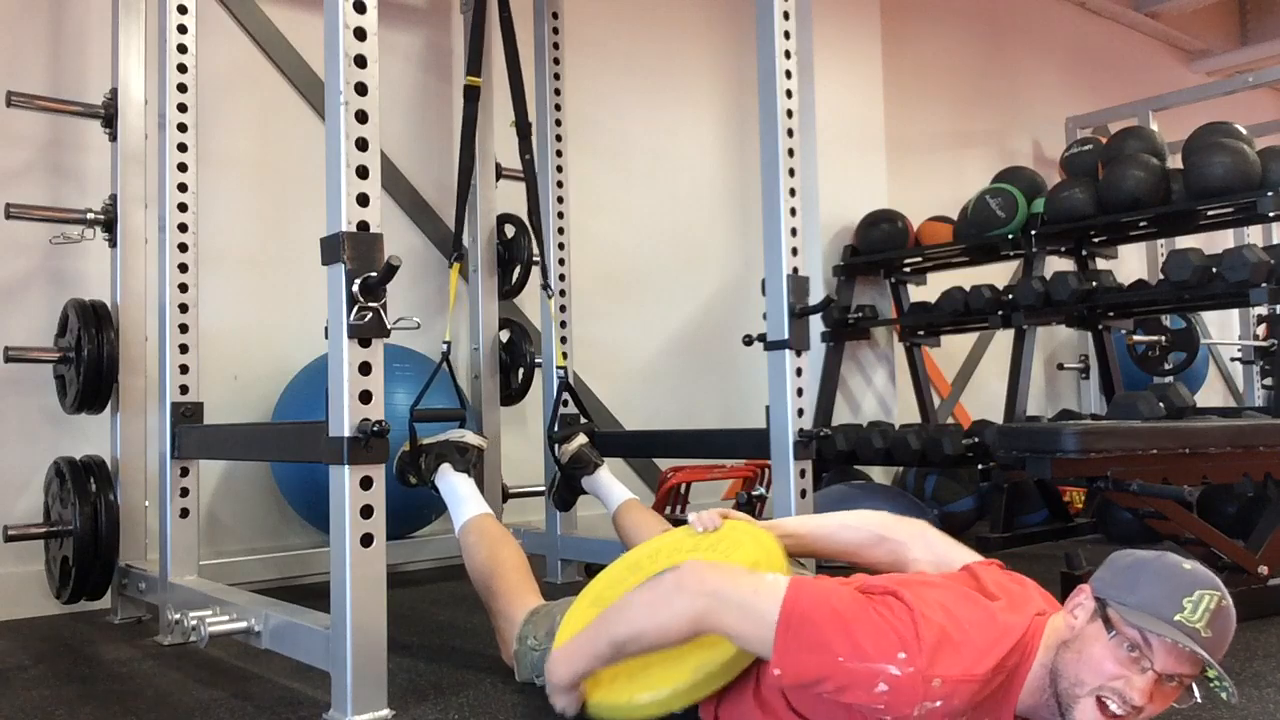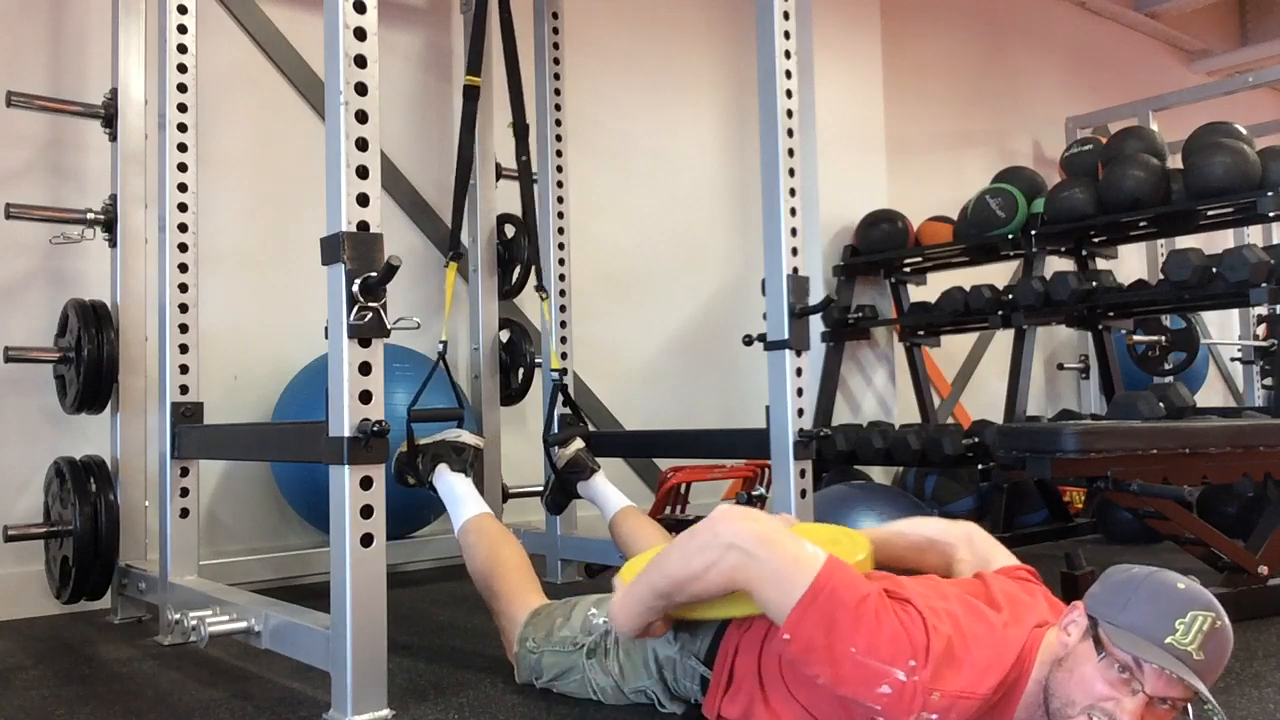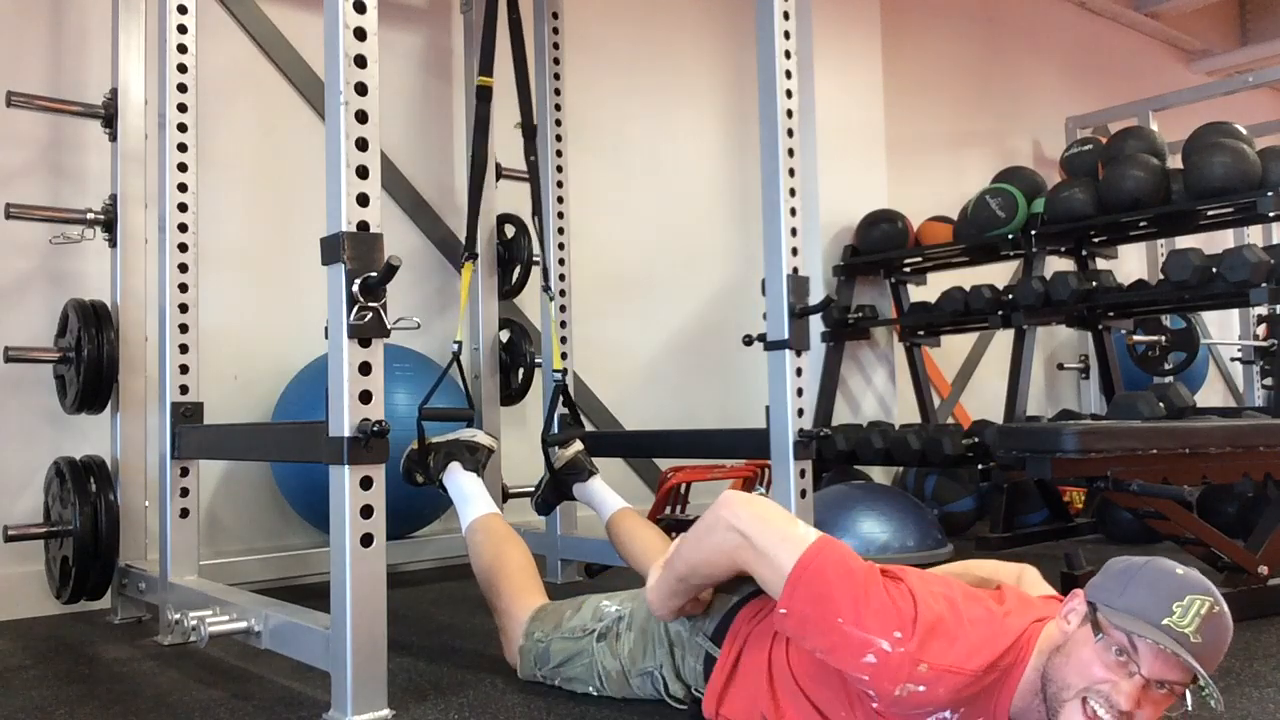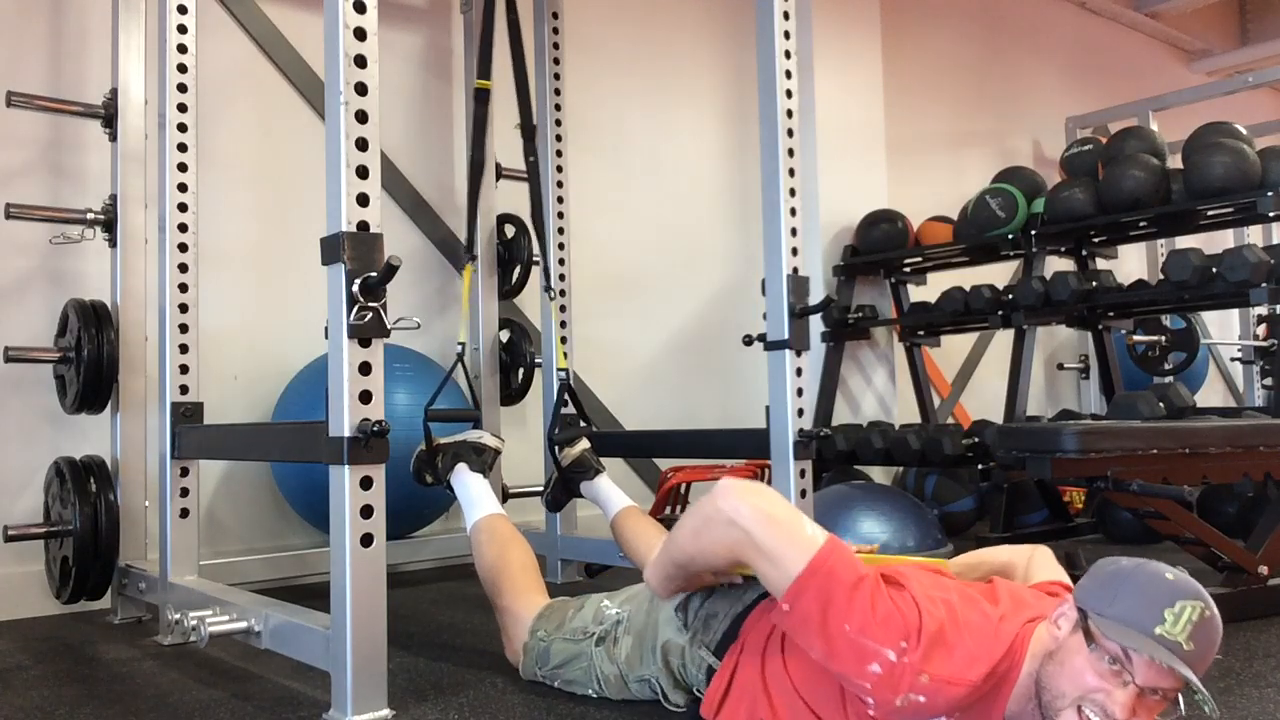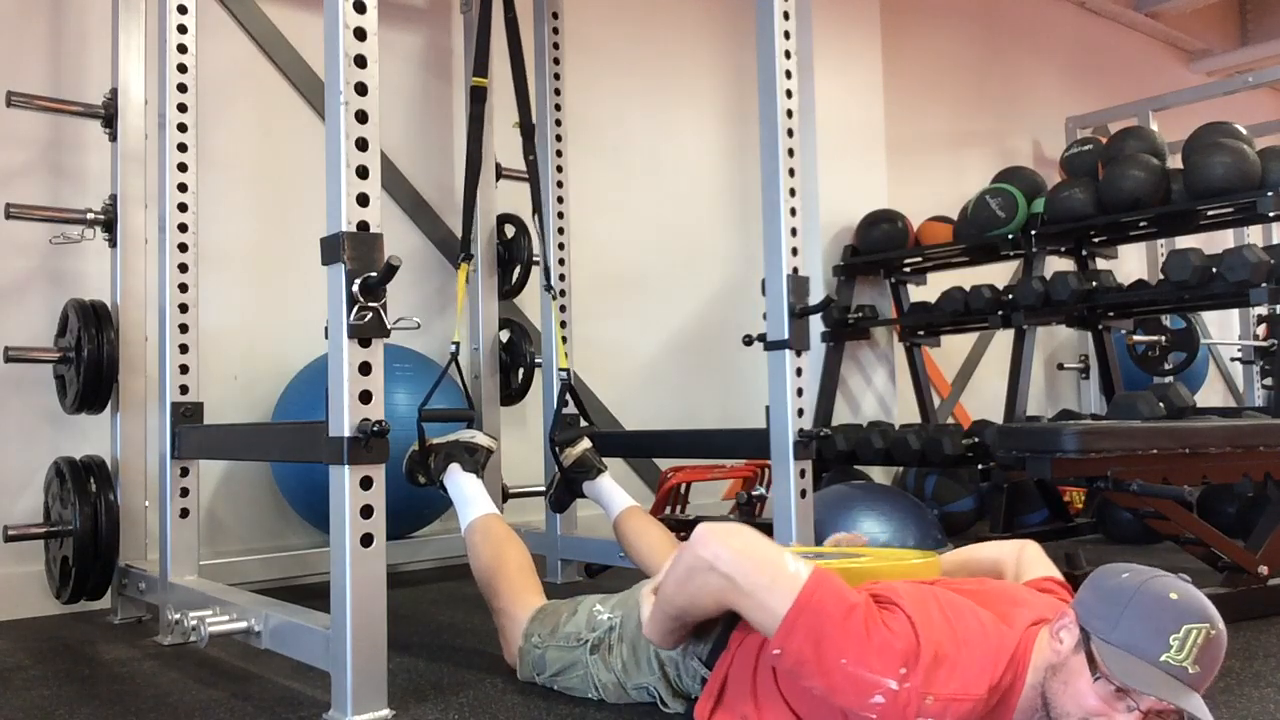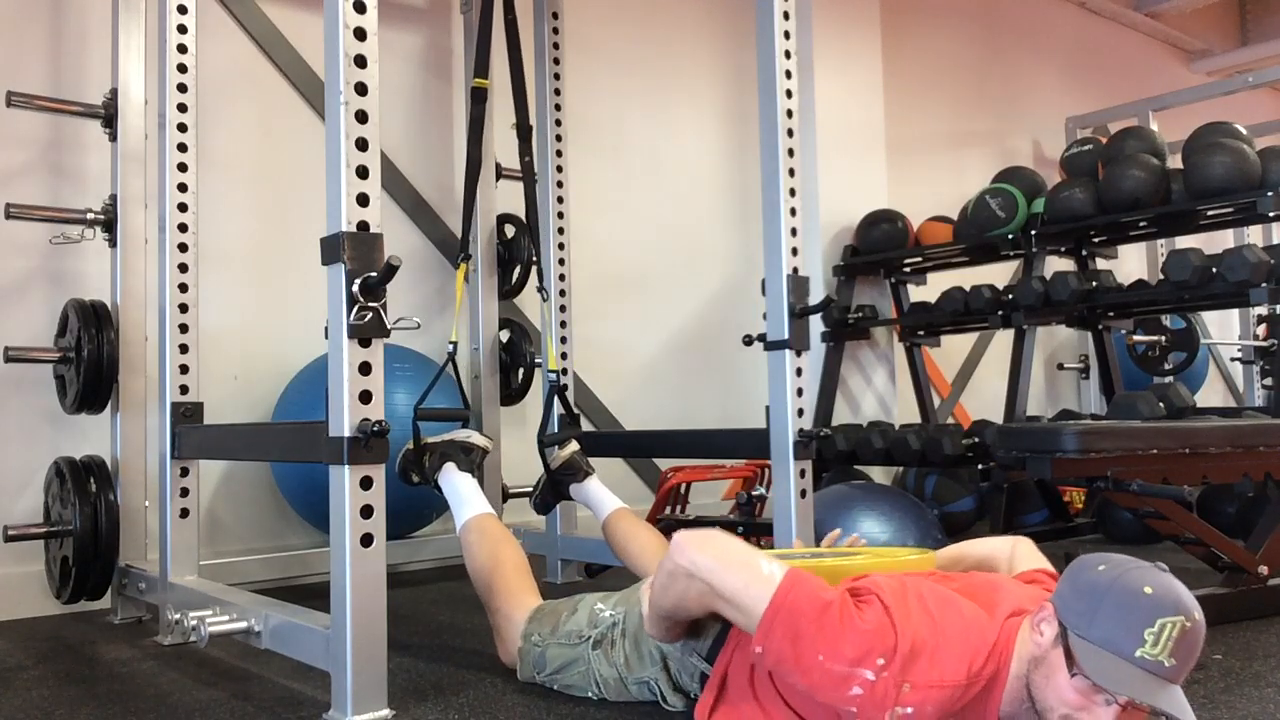
dt=0.4s
person 1, frame 1
left shoulder: (1031, 610)
left elbow: (903, 535)
right elbow: (704, 594)
left wrist: (768, 533)
left hip: (761, 585)
right hip: (704, 644)
right knee: (527, 635)
left ankle: (591, 468)
right ankle: (452, 474)
person 1, frame 2
left shoulder: (1038, 616)
left elbow: (959, 537)
right elbow: (735, 534)
left wrist: (841, 547)
right wrist: (634, 609)
left hip: (760, 618)
left knee: (672, 563)
right knee: (532, 637)
left ankle: (586, 475)
right ankle: (451, 472)
person 1, frame 3
left shoulder: (1059, 636)
right shoulder: (920, 648)
left elbow: (1018, 573)
right elbow: (743, 517)
right wrist: (668, 597)
left hip: (773, 618)
right hip: (715, 637)
left knee: (678, 574)
right knee: (530, 636)
left ankle: (581, 478)
right ankle: (461, 472)
person 1, frame 4
left shoulder: (1063, 638)
right shoulder: (922, 654)
left elbow: (1037, 559)
right elbow: (740, 505)
right wrist: (665, 580)
left hip: (775, 611)
right hip: (709, 642)
right knee: (531, 638)
left ankle: (589, 474)
right ankle: (469, 473)
person 1, frame 5
left shoulder: (1055, 620)
left elbow: (1021, 552)
right elbow: (721, 549)
right wrist: (662, 620)
left hip: (768, 626)
left knee: (677, 571)
right knee: (529, 638)
left ankle: (592, 474)
right ankle: (461, 472)
person 1, frame 6
left shoulder: (1048, 605)
left elbow: (1015, 548)
right elbow: (700, 553)
right wrist: (661, 617)
left hip: (778, 599)
right hip: (699, 655)
left knee: (668, 577)
right knee: (525, 638)
left ankle: (577, 479)
right ankle: (457, 475)
